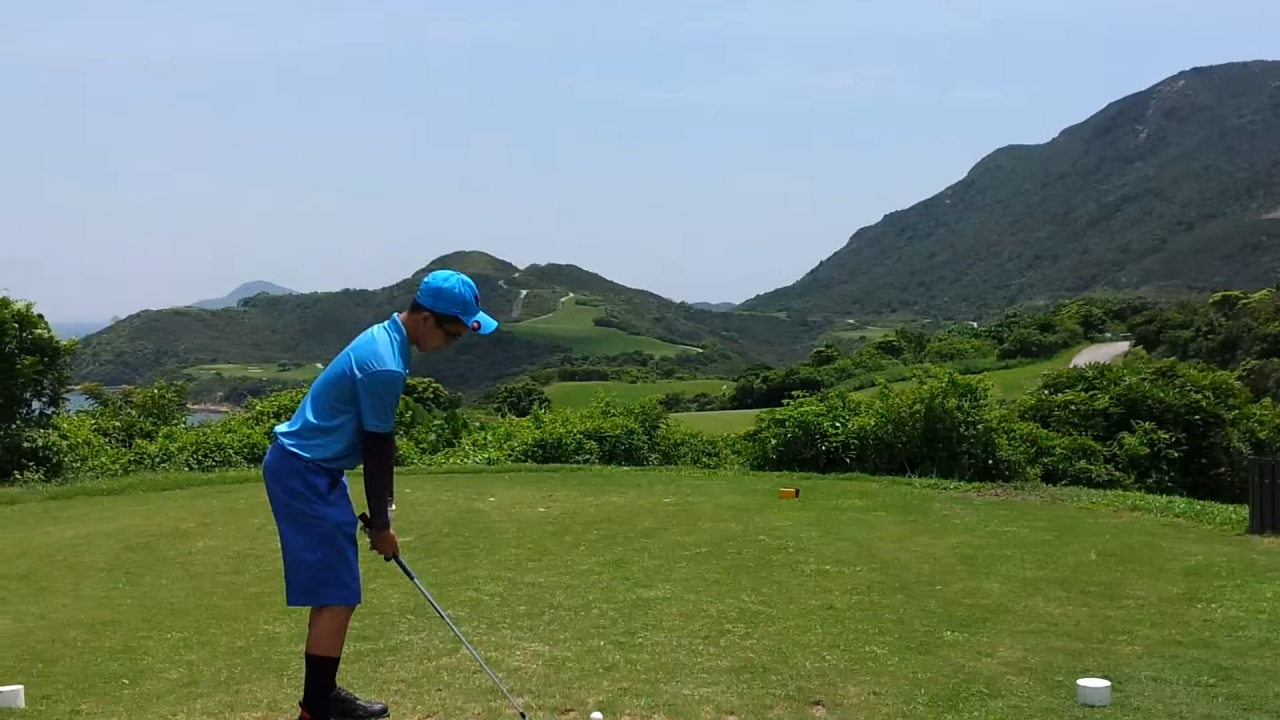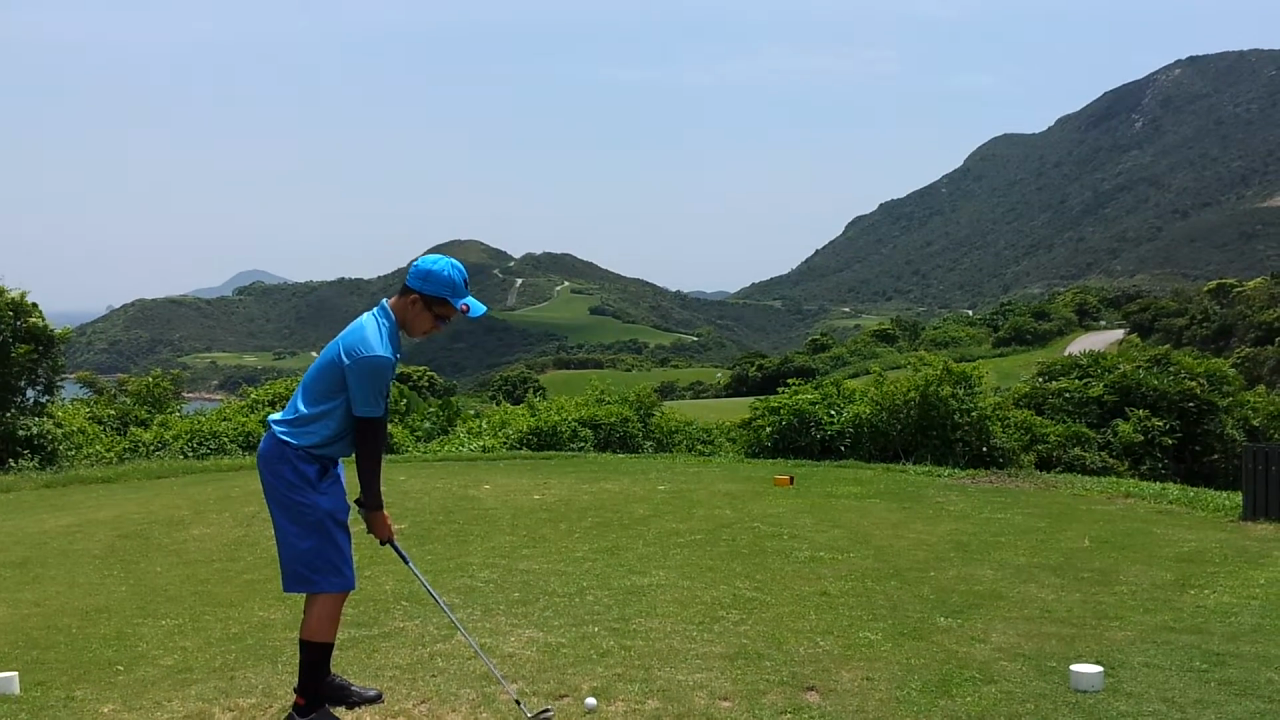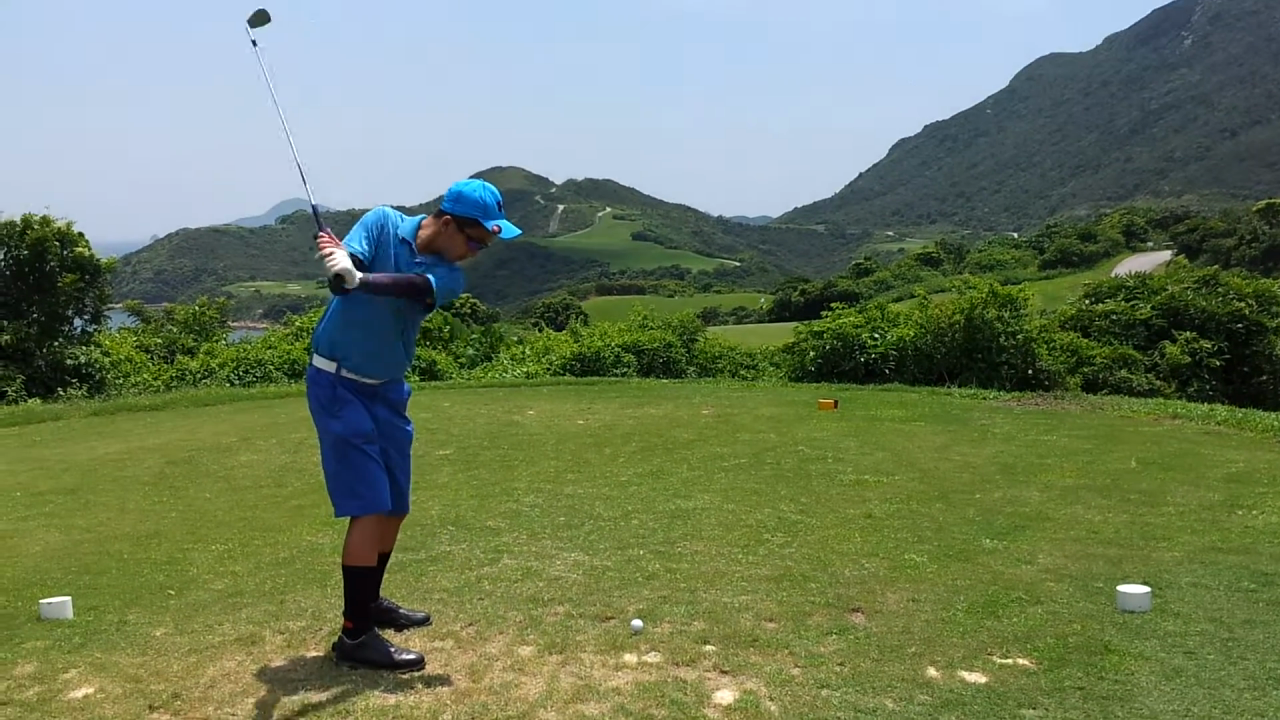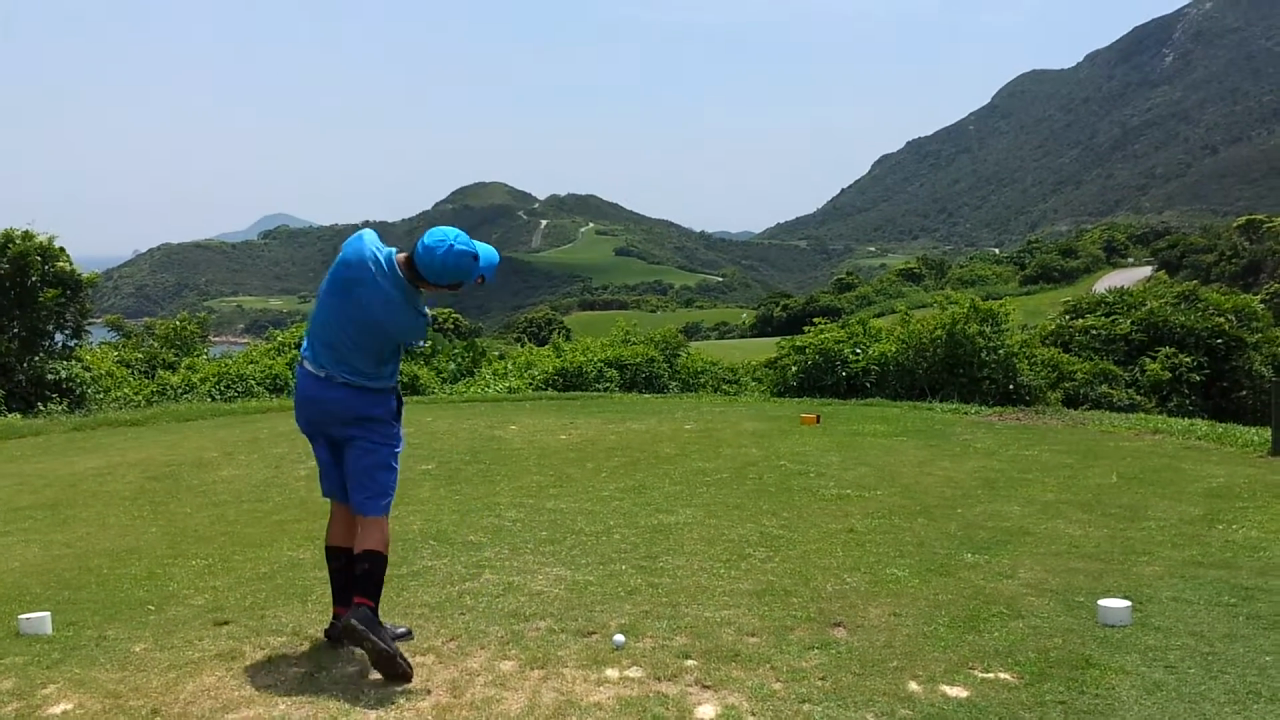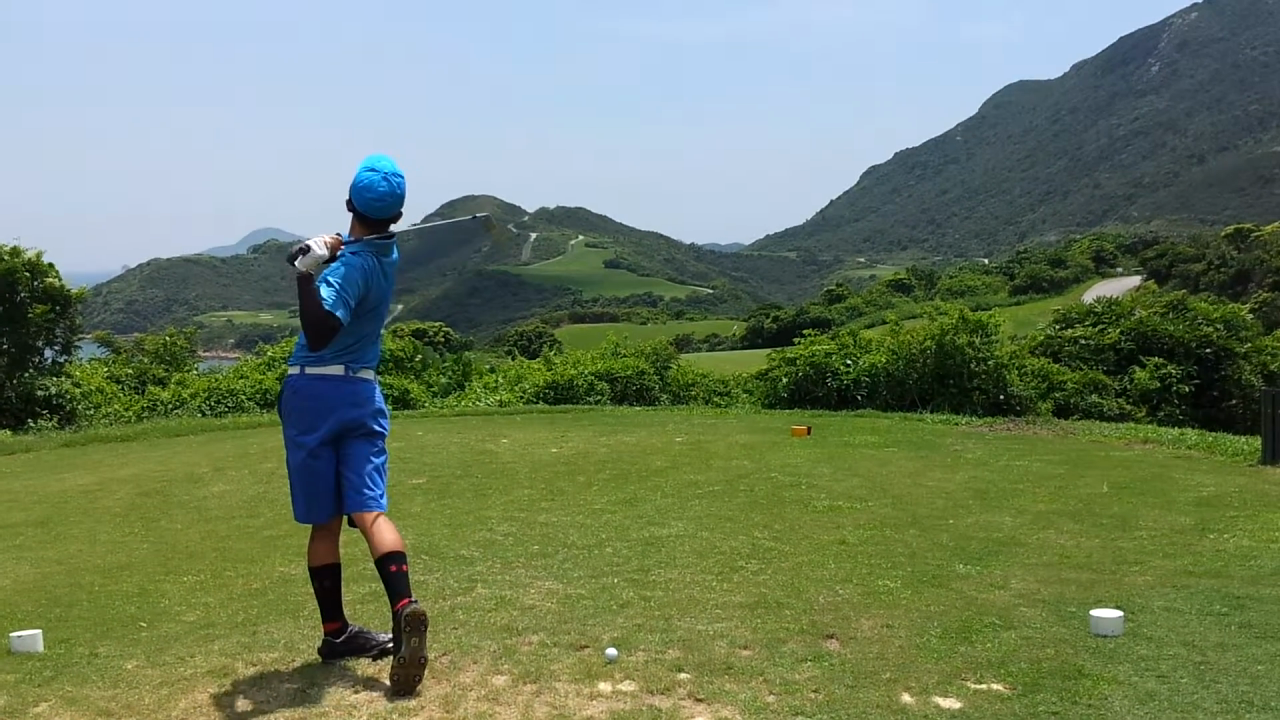
dt=0.7s
person 1, frame 1
left shoulder: (386, 338)
right shoulder: (385, 366)
left elbow: (381, 442)
right elbow: (376, 451)
left wrist: (385, 505)
right wrist: (380, 526)
left hip: (311, 466)
right hip: (304, 472)
left knee: (335, 590)
right knee: (336, 596)
person 1, frame 2
left shoulder: (380, 329)
right shoulder: (373, 351)
left elbow: (375, 426)
right elbow: (366, 435)
left wrist: (371, 496)
right wrist: (374, 506)
left hip: (313, 458)
right hip: (296, 461)
left knee: (328, 577)
right knee: (331, 581)
left ankle: (319, 679)
person 1, frame 3
left shoulder: (448, 276)
right shoulder: (382, 223)
left elbow: (408, 289)
right elbow: (340, 280)
left wrist: (356, 278)
right wrist: (343, 272)
left hip: (387, 390)
right hip: (339, 385)
left knee: (393, 507)
right knee: (369, 507)
left ankle: (368, 603)
right ankle: (355, 633)
person 1, frame 4
left shoulder: (363, 244)
right shoulder: (412, 319)
left hip: (313, 388)
right hip: (367, 405)
left knee: (343, 503)
right knee: (371, 512)
left ankle: (344, 617)
right ankle: (362, 613)
person 1, frame 5
left shoulder: (351, 266)
right shoulder: (383, 251)
left elbow: (318, 334)
right elbow: (299, 254)
left wrist: (309, 268)
right wrist: (315, 254)
left hip: (312, 393)
right hip: (361, 394)
left knee: (324, 521)
right knee: (369, 509)
left ankle: (335, 632)
right ankle: (405, 608)
